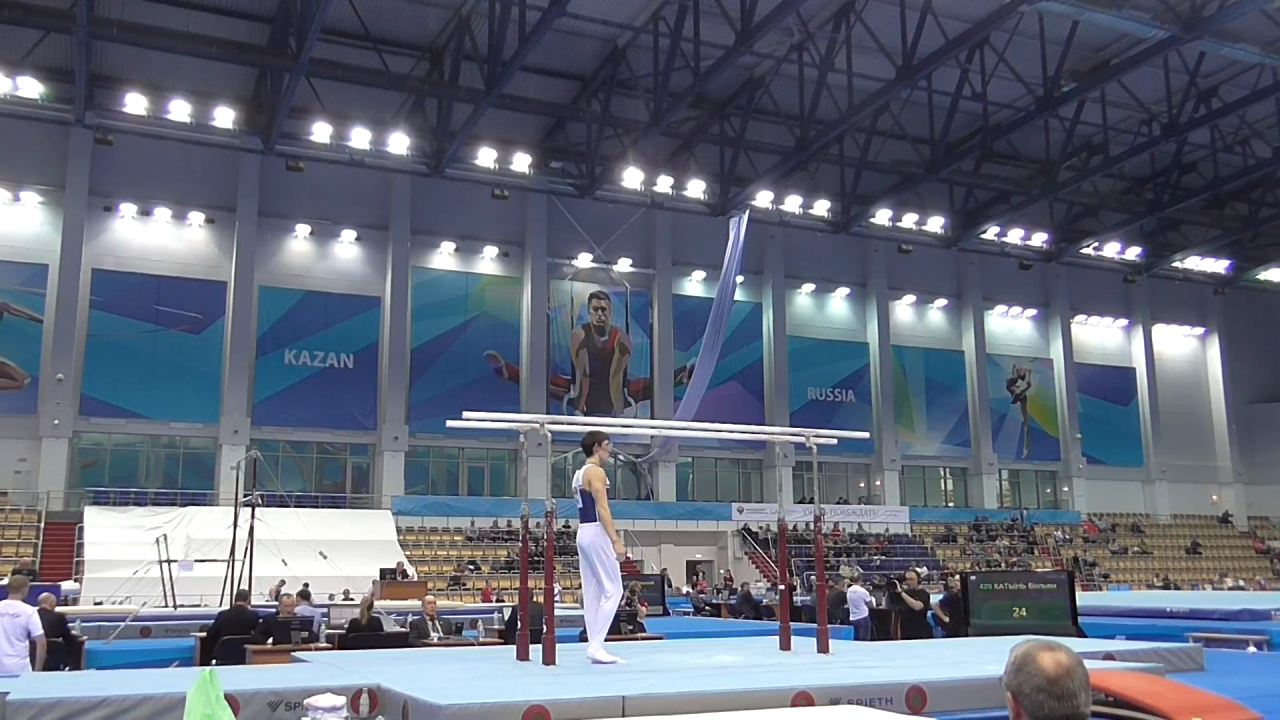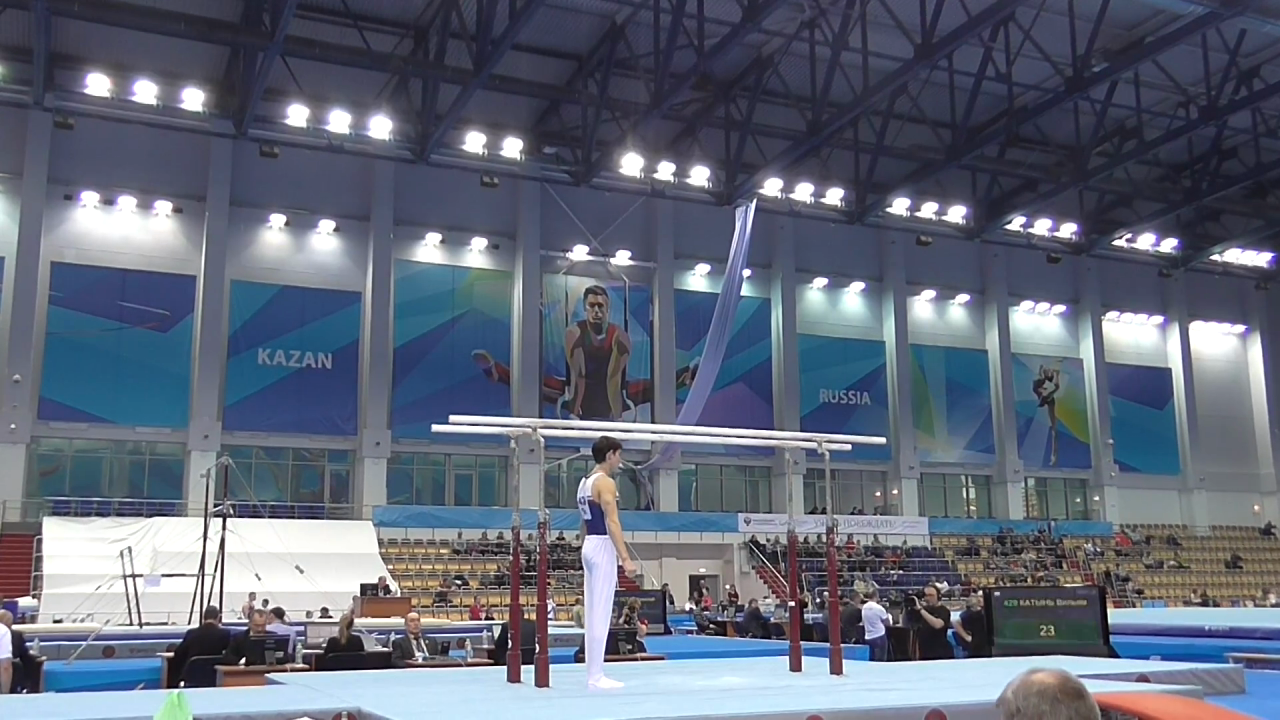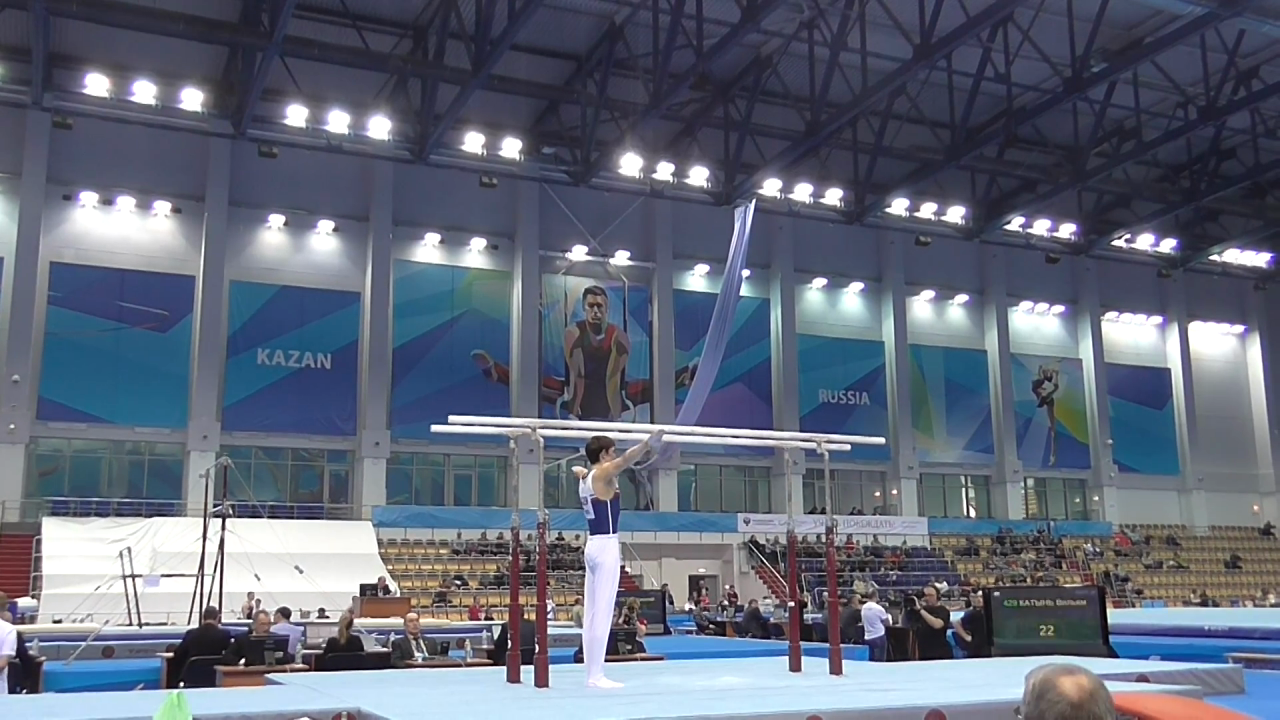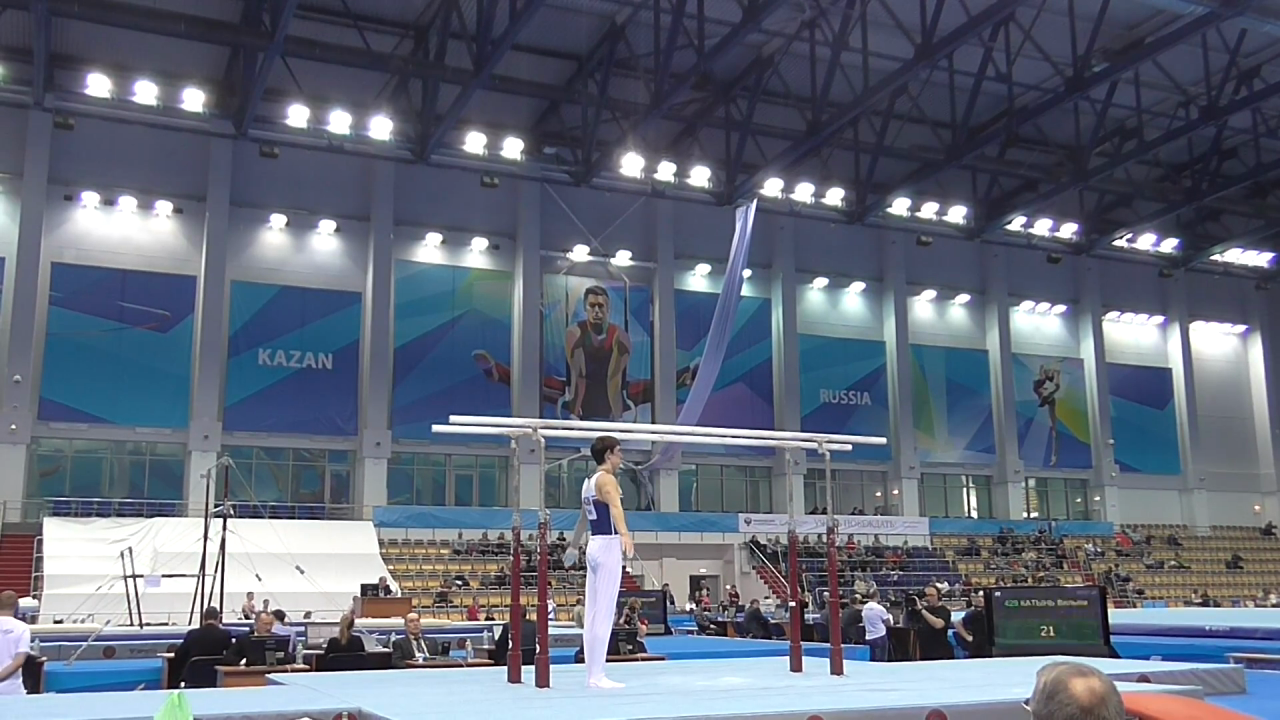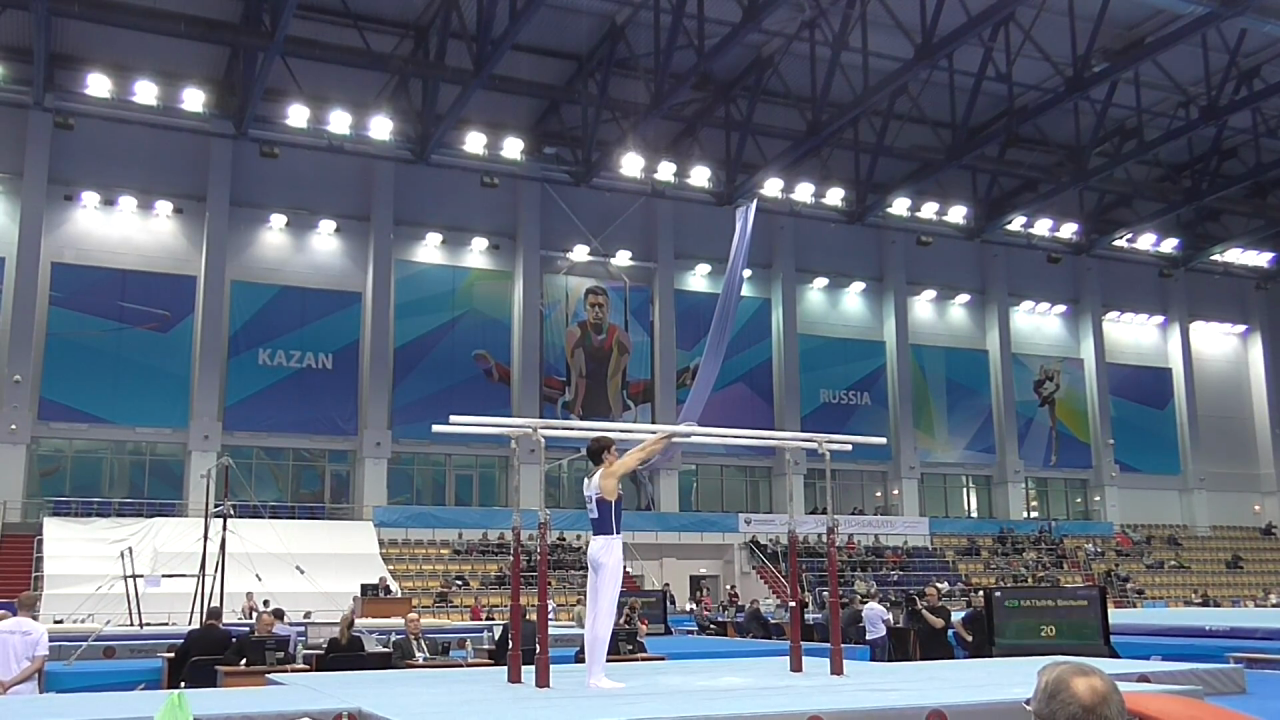
dt=1s
person 1, frame 1
left shoulder: (579, 474)
right shoulder: (596, 472)
right elbow: (602, 508)
right wrist: (616, 540)
left hip: (583, 533)
right hip: (596, 534)
left knee: (593, 596)
right knee: (613, 592)
left ankle: (596, 647)
right ankle: (595, 646)
person 1, frame 2
left shoulder: (585, 482)
right shoulder: (605, 481)
right elbow: (612, 521)
right wrist: (625, 557)
left hip: (589, 545)
right hip: (603, 547)
left knee: (594, 613)
right knee: (601, 614)
left ankle: (594, 672)
right ankle: (596, 676)
person 1, frame 3
left shoulder: (585, 478)
right shoulder: (602, 473)
right elbow: (626, 459)
left wrist: (580, 469)
right wrist: (647, 443)
left hip: (592, 546)
right hip: (606, 546)
left knee: (592, 613)
right knee: (602, 613)
left ankle: (592, 674)
right ankle: (596, 676)
person 1, frame 4
left shoulder: (589, 482)
right shoulder: (607, 478)
left elbow: (583, 518)
right elbow: (615, 508)
left wrist: (573, 546)
right wrist: (625, 536)
left hip: (594, 545)
right hip: (608, 545)
left knee: (594, 614)
right knee: (604, 614)
left ankle: (593, 674)
right ankle: (597, 676)
person 1, frame 5
left shoulder: (591, 478)
right shoulder: (608, 473)
left elbow: (634, 455)
right elbow: (643, 455)
left wrist: (661, 436)
right wrist: (672, 435)
left hip: (596, 546)
right hip: (609, 547)
left knee: (595, 614)
right knee: (605, 614)
left ankle: (593, 674)
right ankle: (597, 677)
